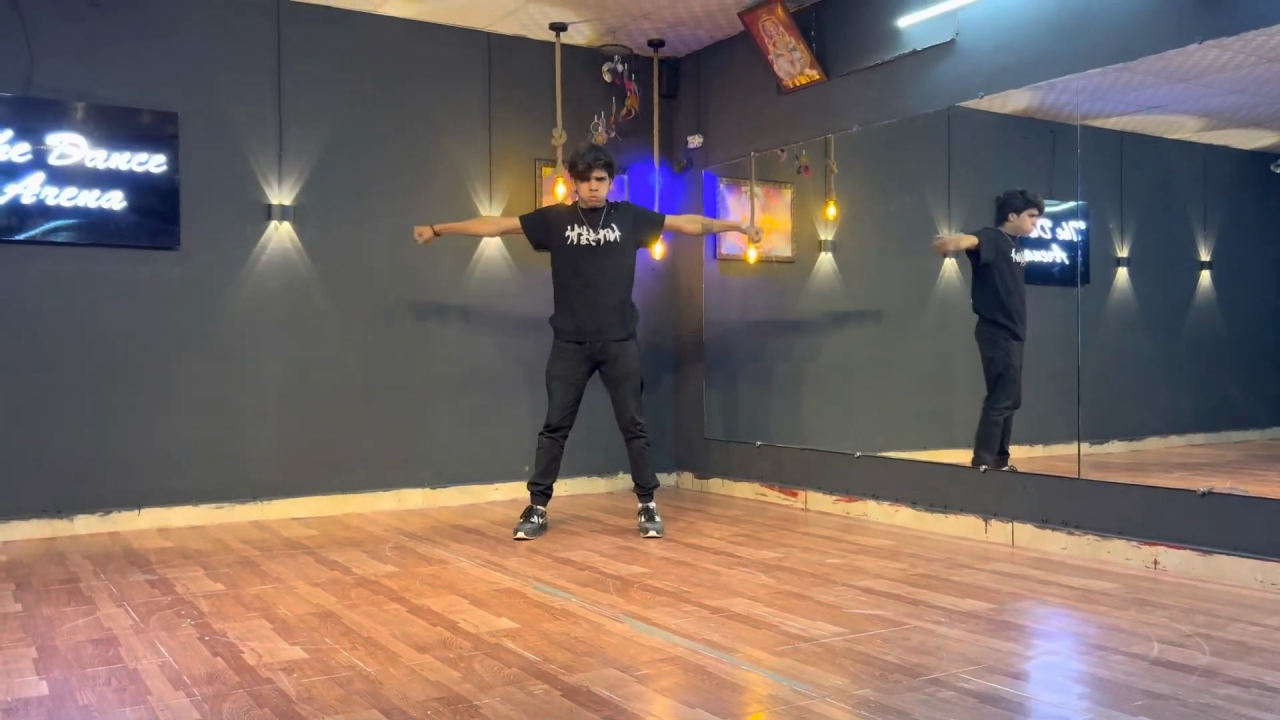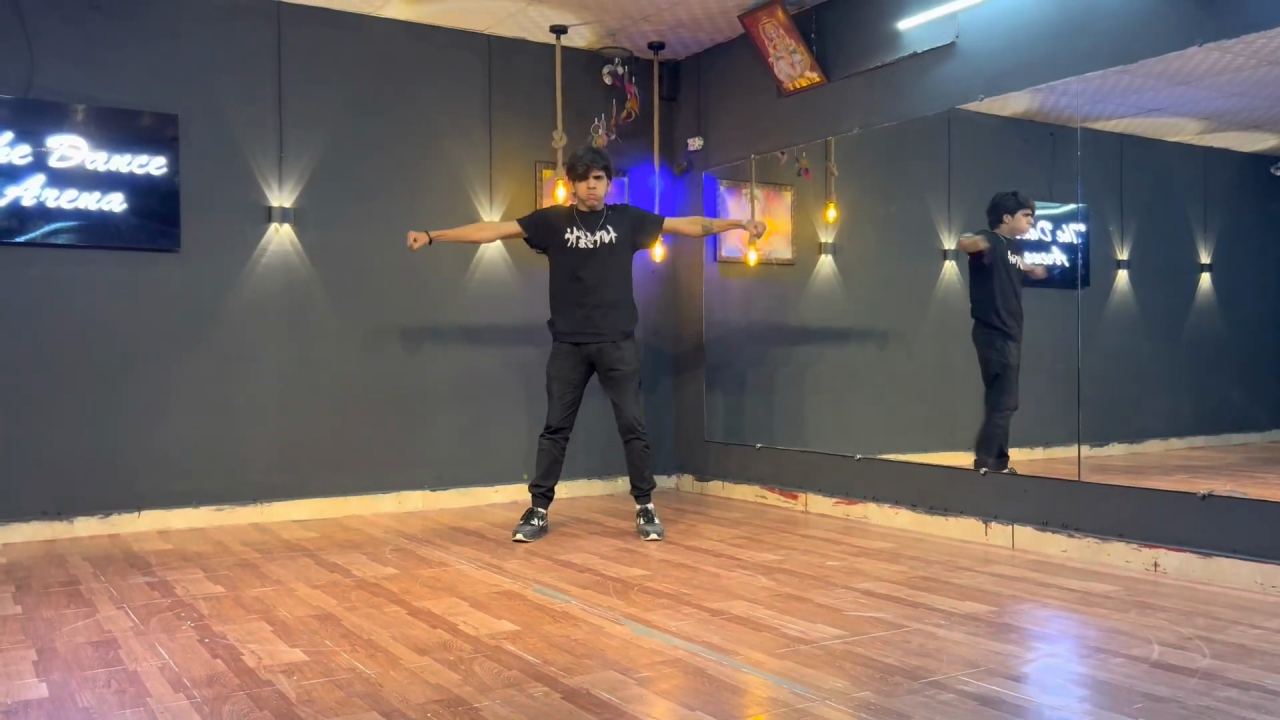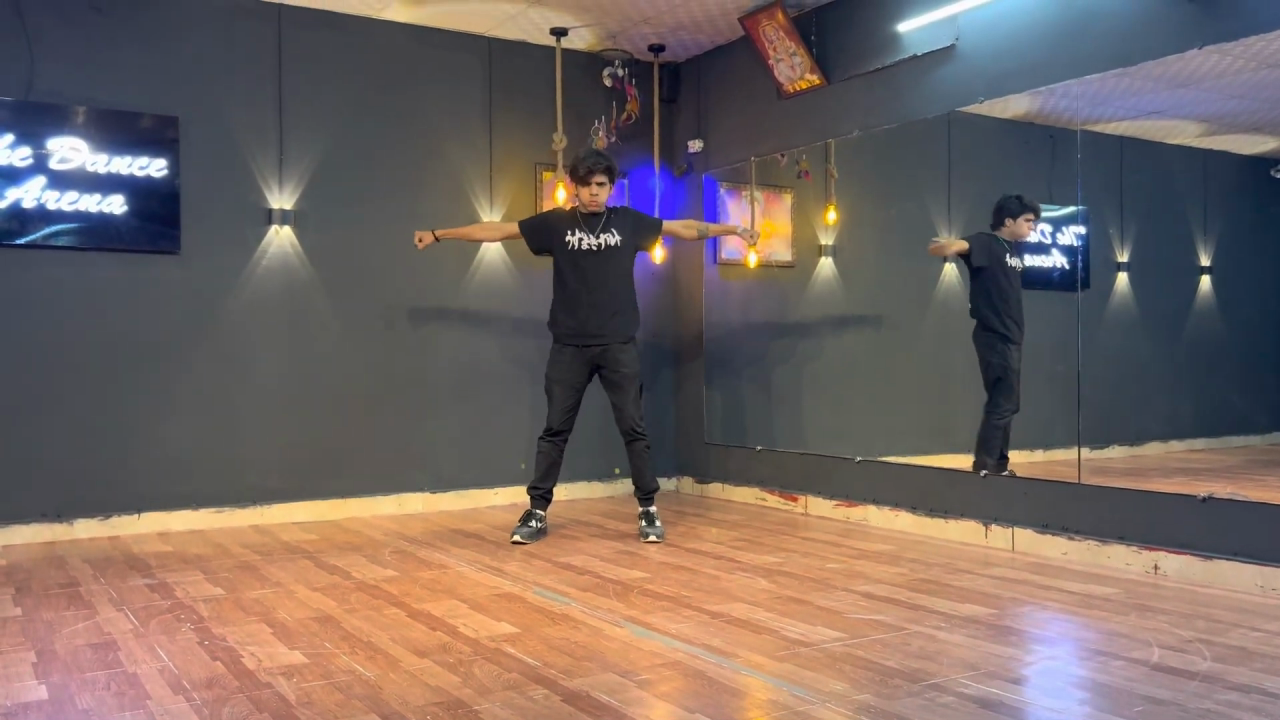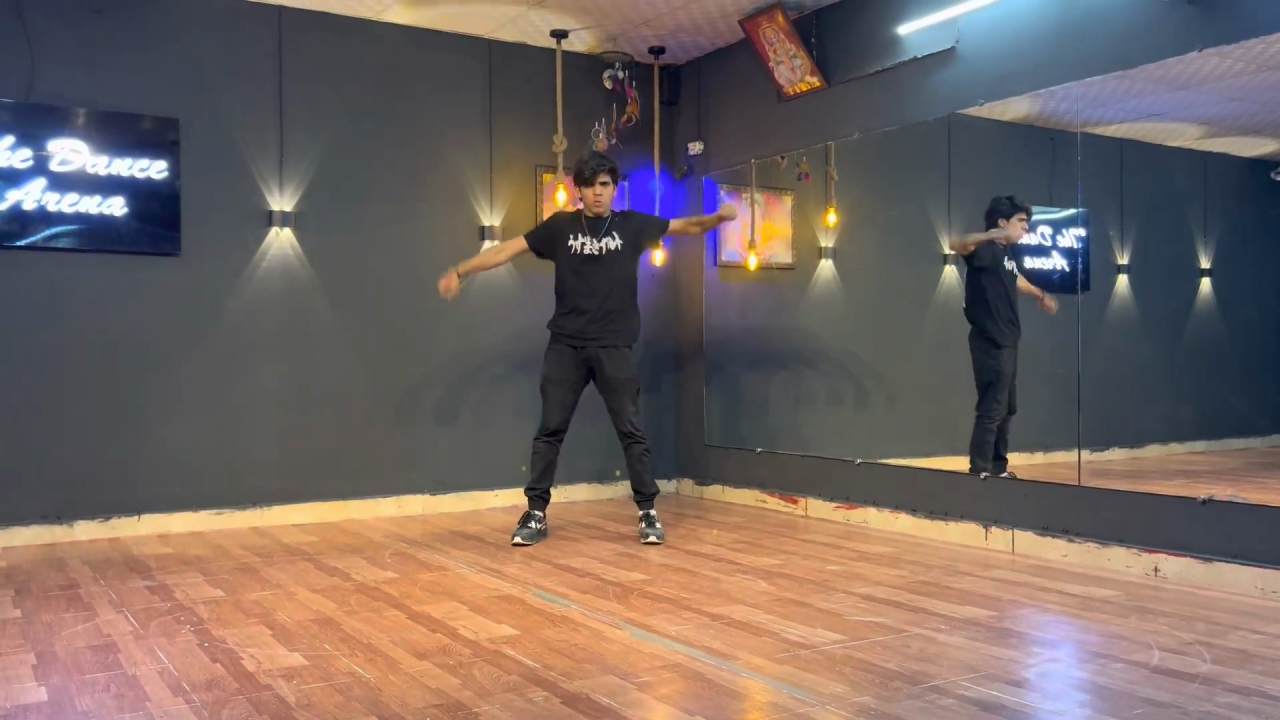
dt=0.3s
person 1, frame 1
left shoulder: (628, 216)
right shoulder: (555, 218)
left elbow: (685, 223)
right elbow: (499, 224)
left wrist: (734, 225)
right wrist: (438, 229)
left hip: (619, 341)
right hip: (570, 342)
left knee: (633, 424)
right knee: (555, 425)
left ankle: (647, 505)
right ankle: (537, 507)
person 1, frame 2
left shoulder: (628, 218)
right shoulder: (553, 220)
left elbow: (687, 225)
right elbow: (495, 230)
left wrist: (737, 223)
right wrist: (433, 236)
left hip: (617, 342)
right hip: (568, 343)
left knee: (632, 426)
right knee: (555, 427)
left ankle: (645, 507)
right ankle: (538, 509)
person 1, frame 3
left shoulder: (628, 220)
right shoulder: (556, 222)
left elbow: (683, 228)
right elbow: (497, 230)
left wrist: (733, 229)
right wrist: (439, 234)
left hip: (619, 344)
right hip: (570, 346)
left knee: (633, 428)
right knee: (555, 429)
left ankle: (648, 509)
right ankle: (537, 511)
person 1, frame 4
left shoulder: (633, 222)
right shoulder: (560, 226)
left elbow: (685, 228)
right elbow: (509, 250)
left wrist: (717, 217)
right wrist: (459, 270)
left hip: (617, 349)
right hip: (567, 347)
left knee: (631, 431)
right knee: (550, 429)
left ankle: (647, 512)
right ankle: (535, 512)
person 2, frame 1
left shoulder: (1013, 243)
right shoulder: (992, 238)
right elbow: (967, 241)
right wrist: (949, 242)
left hip: (1012, 333)
right hip: (997, 333)
left knee: (1009, 401)
right knee: (999, 401)
left ankle: (999, 461)
right ankle: (984, 463)
person 2, frame 2
left shoulder: (1013, 246)
right shoulder: (990, 241)
right elbow: (973, 244)
left wrist: (1031, 267)
right wrist: (968, 241)
left hip: (1008, 335)
right hip: (993, 334)
left knee: (1006, 403)
right knee: (1001, 403)
left ankle: (998, 462)
right ankle: (986, 464)
person 2, frame 3
left shoulder: (1013, 247)
right shoulder: (986, 243)
right elbow: (960, 245)
right wrist: (945, 246)
left hip: (1010, 338)
right hip: (995, 337)
left knee: (1007, 405)
right knee: (1001, 404)
left ankle: (999, 465)
right ankle: (984, 467)
person 2, frame 4
left shoulder: (1006, 251)
right shoulder: (986, 246)
right elbow: (958, 245)
left wrist: (1039, 295)
right wrist: (986, 236)
left hip: (1007, 342)
right hip: (987, 342)
left knee: (1006, 409)
right knee: (991, 410)
left ankle: (998, 467)
right ankle: (979, 470)
